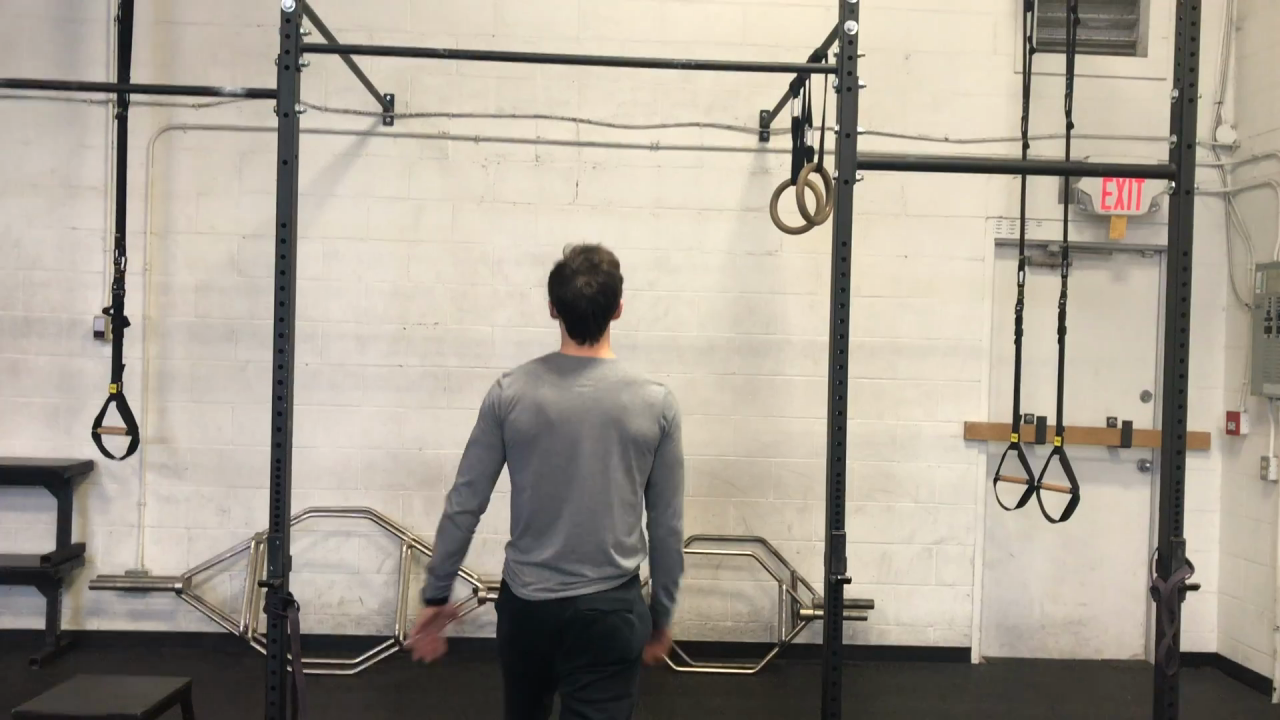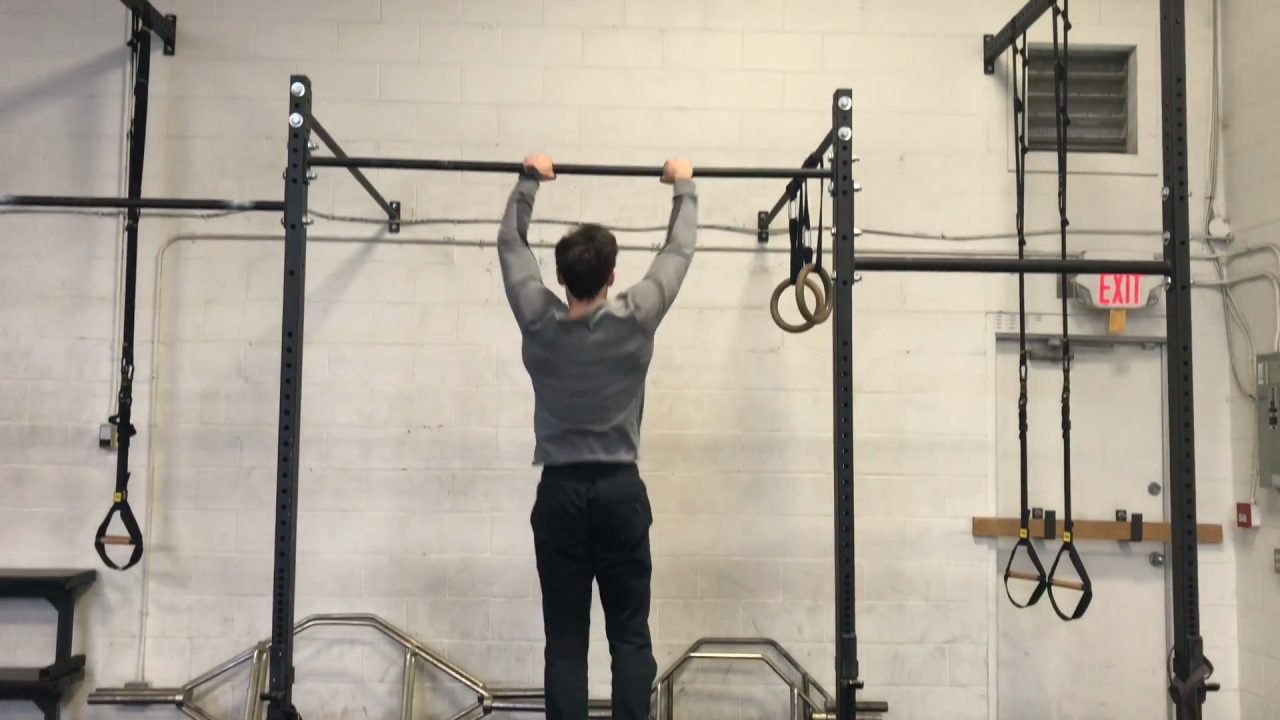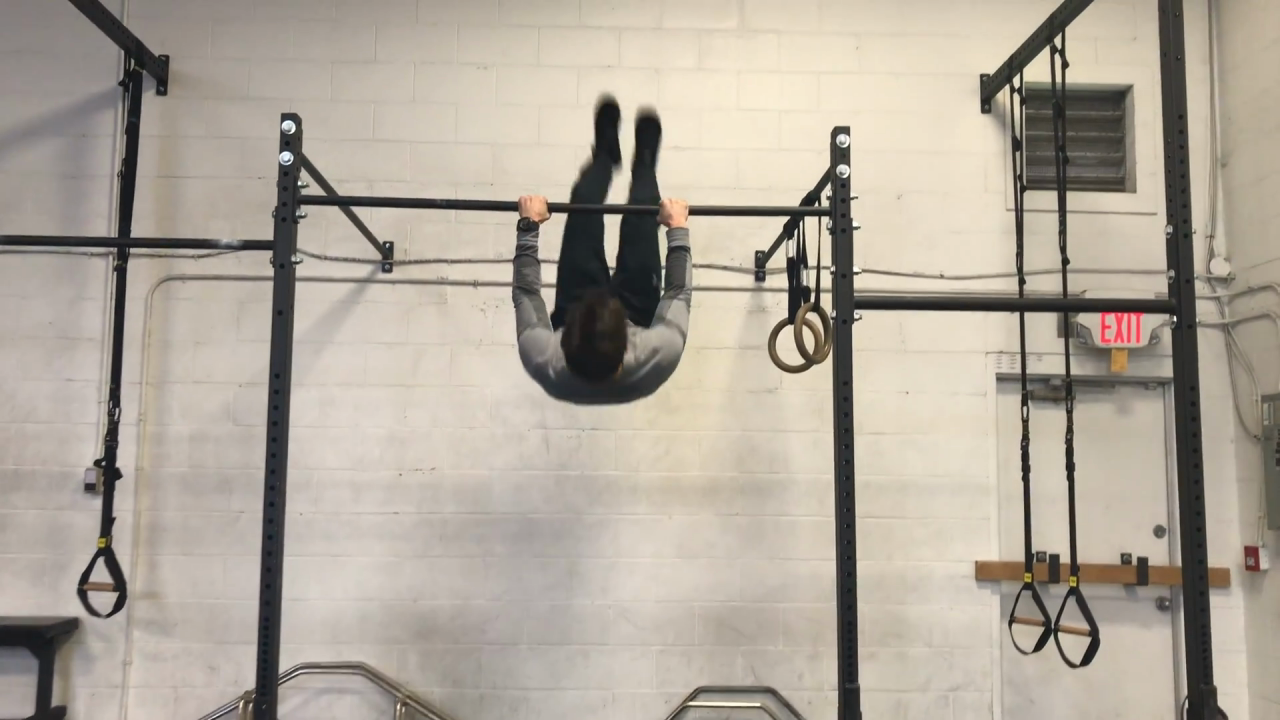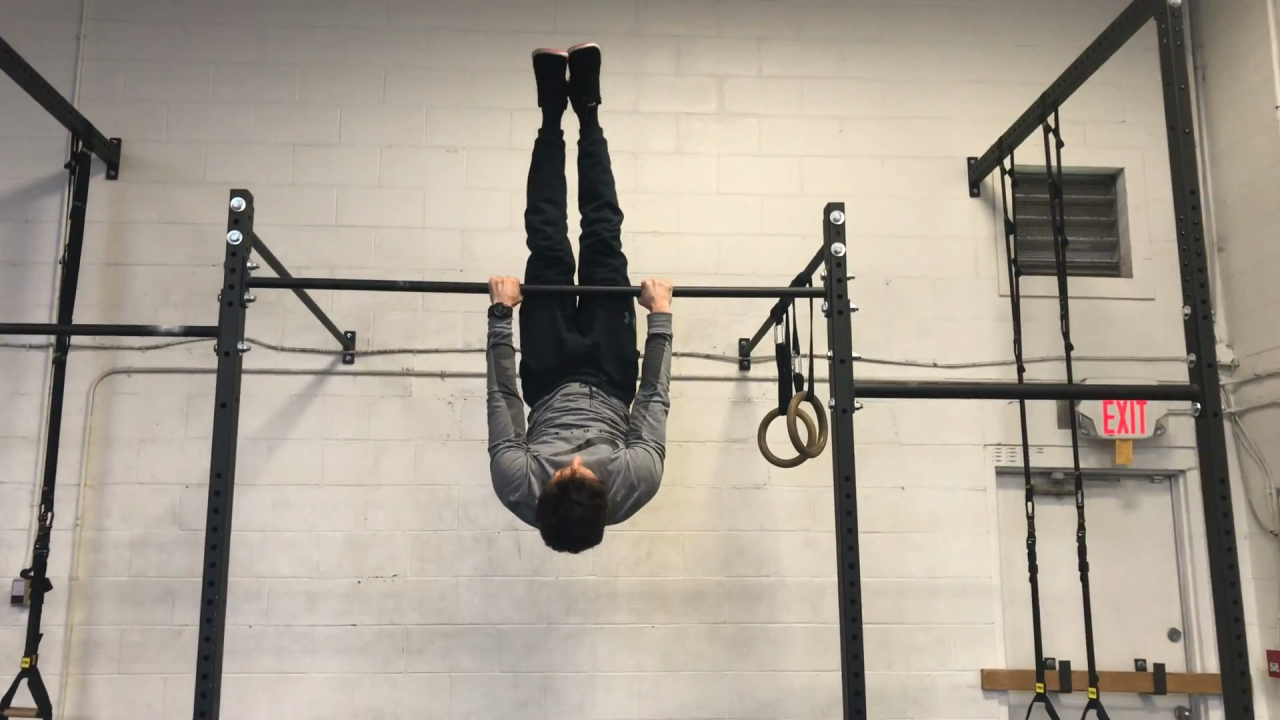
dt=1s
person 1, frame 1
left shoulder: (509, 393)
right shoulder: (654, 402)
left elbow: (464, 503)
right elbow: (667, 524)
left wrist: (436, 596)
right wrist: (661, 614)
left hip: (526, 602)
right hip: (608, 607)
person 1, frame 2
left shoulder: (537, 320)
right shoulder: (637, 318)
left elbow: (509, 242)
right elbow: (679, 248)
left wrist: (529, 178)
right wrist: (683, 186)
left hip: (559, 494)
right hip: (620, 492)
left knee: (565, 644)
right knee: (630, 639)
person 1, frame 3
left shoulder: (547, 365)
right shoulder: (655, 360)
left elbow: (525, 293)
right elbow: (679, 296)
left wrist: (529, 226)
right wrist: (678, 232)
left hip: (574, 328)
left knee: (583, 209)
right knee: (641, 217)
left ankle: (605, 154)
right ankle: (644, 155)
person 1, frame 4
left shoulder: (517, 489)
right shoulder: (636, 485)
left elbow: (502, 396)
right elbow: (654, 398)
left wrist: (501, 314)
right wrist: (660, 317)
left hip: (550, 383)
right hip: (607, 384)
left knee: (549, 255)
right knee: (602, 252)
left ankle: (554, 118)
right ankle: (585, 115)
